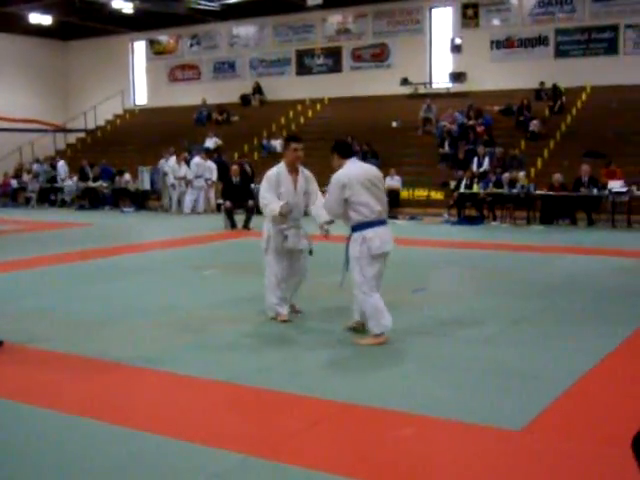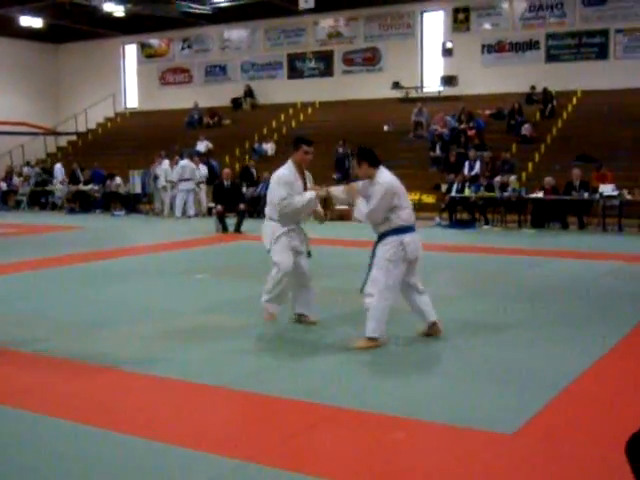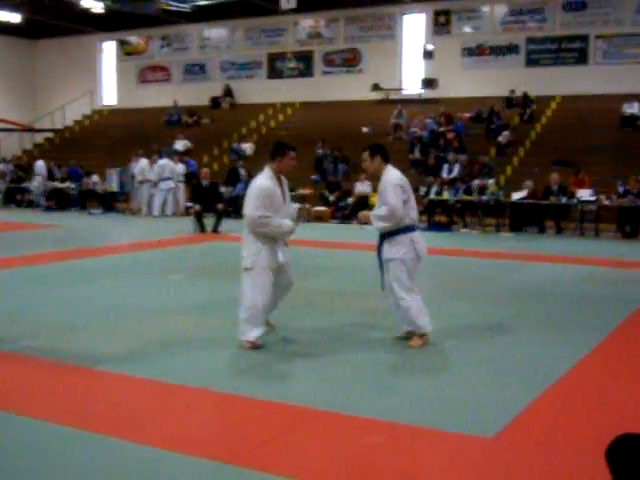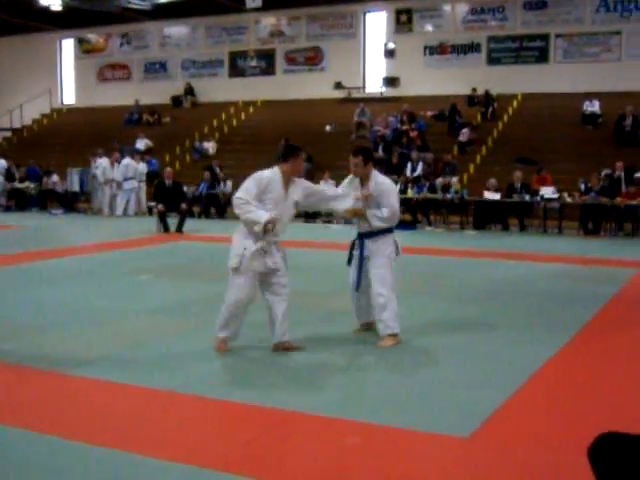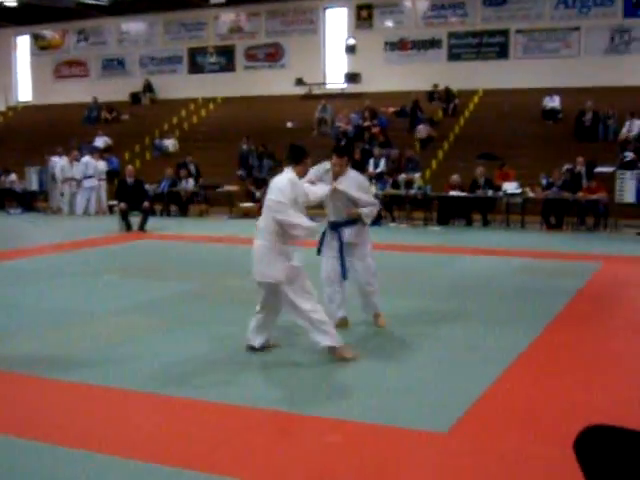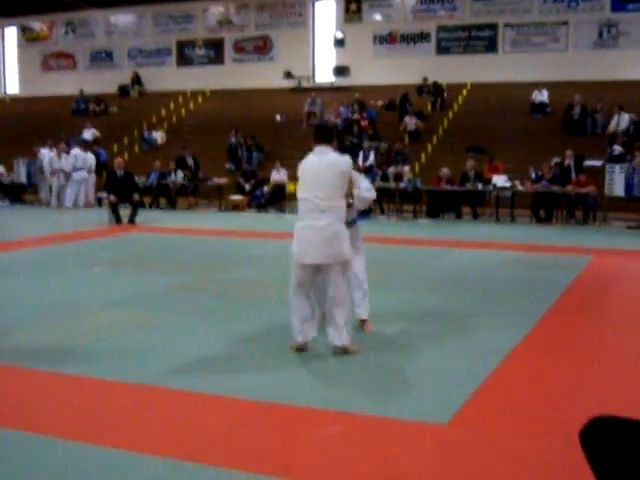
dt=0.4s
person 1, frame 1
left shoulder: (307, 175)
right shoulder: (273, 174)
left elbow: (315, 200)
right elbow: (265, 200)
left wrist: (323, 221)
right wrist: (279, 210)
left hip: (296, 228)
right hip: (276, 229)
left knee: (299, 269)
right knee: (276, 272)
left ankle: (287, 300)
right ankle: (277, 309)
person 1, frame 2
left shoulder: (306, 175)
right shoulder: (282, 175)
left elbow: (310, 199)
right elbow: (282, 205)
left wrist: (317, 210)
right wrist: (311, 196)
left hip: (295, 230)
right hip: (277, 229)
left knee: (302, 272)
right knee: (284, 266)
left ankle: (302, 312)
right ankle: (269, 301)
person 1, frame 3
left shoulder: (282, 181)
right shoulder: (261, 185)
right elbow: (256, 220)
left wrist: (297, 210)
right wrist: (287, 226)
left hip: (277, 243)
right hip: (259, 245)
left knee: (284, 282)
right knee: (258, 290)
left ankle: (260, 316)
right ankle: (248, 334)
person 1, frame 4
left shoulder: (300, 187)
right shoulder: (263, 178)
left elbow: (326, 195)
right elbow: (241, 200)
left wrist: (356, 197)
right wrist: (262, 217)
left hip: (270, 247)
right hip: (248, 244)
left knee: (279, 292)
right knee: (241, 294)
left ankle: (281, 339)
right ankle: (223, 335)
person 1, frame 5
left shoulder: (293, 182)
right shoulder: (285, 181)
left elbow: (308, 195)
right elbow: (278, 208)
left wrist: (329, 188)
right wrist: (305, 226)
left hip: (271, 247)
right hip: (275, 249)
left knee: (271, 299)
right knee: (304, 298)
left ankle: (257, 340)
right ankle: (333, 345)
person 1, frame 6
left shoulder: (304, 164)
right shoulder: (344, 162)
left hip: (305, 230)
right hip: (332, 230)
left knee: (302, 288)
right knee: (338, 289)
left ankle: (302, 338)
right ankle: (340, 340)
person 2, frame 1
left shoulder: (340, 177)
right shoulder: (373, 171)
left elbow: (334, 211)
left wrist: (332, 195)
left hip: (364, 236)
right hip: (381, 231)
left knee: (365, 287)
right knee: (369, 282)
left ankle: (379, 332)
right ankle: (361, 321)
person 2, frame 2
left shoulder: (384, 183)
right shoulder: (376, 180)
left elbow: (371, 215)
right elbow: (355, 189)
left wrist: (356, 198)
right wrist: (329, 190)
left hip: (396, 241)
right hip: (403, 239)
left knee: (377, 289)
right knee: (411, 285)
left ankle: (372, 336)
right ankle: (431, 324)
person 2, frame 3
left shoulder: (391, 180)
right shoulder: (388, 178)
left elbow: (393, 212)
left wrist: (370, 216)
right wrist: (374, 216)
left hip: (401, 242)
right hip: (396, 241)
left knee: (404, 289)
right knee: (397, 288)
left ankle: (422, 331)
right ankle: (410, 328)
person 2, frame 4
left shoulder: (384, 184)
right shoulder: (353, 180)
left elbow: (392, 214)
left wrist: (365, 213)
right wrist: (350, 207)
left hip: (382, 242)
right hip: (362, 241)
left knee: (382, 288)
right knee: (358, 285)
left ankle: (391, 333)
right ankle: (367, 320)
person 2, frame 5
left shoulder: (358, 180)
right shoulder: (323, 169)
left elbow: (373, 205)
right elbow: (306, 183)
left wrist: (362, 214)
left hip: (355, 232)
right hip: (333, 233)
left knee: (365, 275)
right knee: (330, 277)
left ankle: (375, 312)
right ankle: (339, 316)
person 2, frame 6
left shoulder: (356, 178)
left elbow: (369, 194)
left wrist: (355, 195)
left hip: (350, 231)
left knee: (358, 275)
left ankle: (363, 317)
